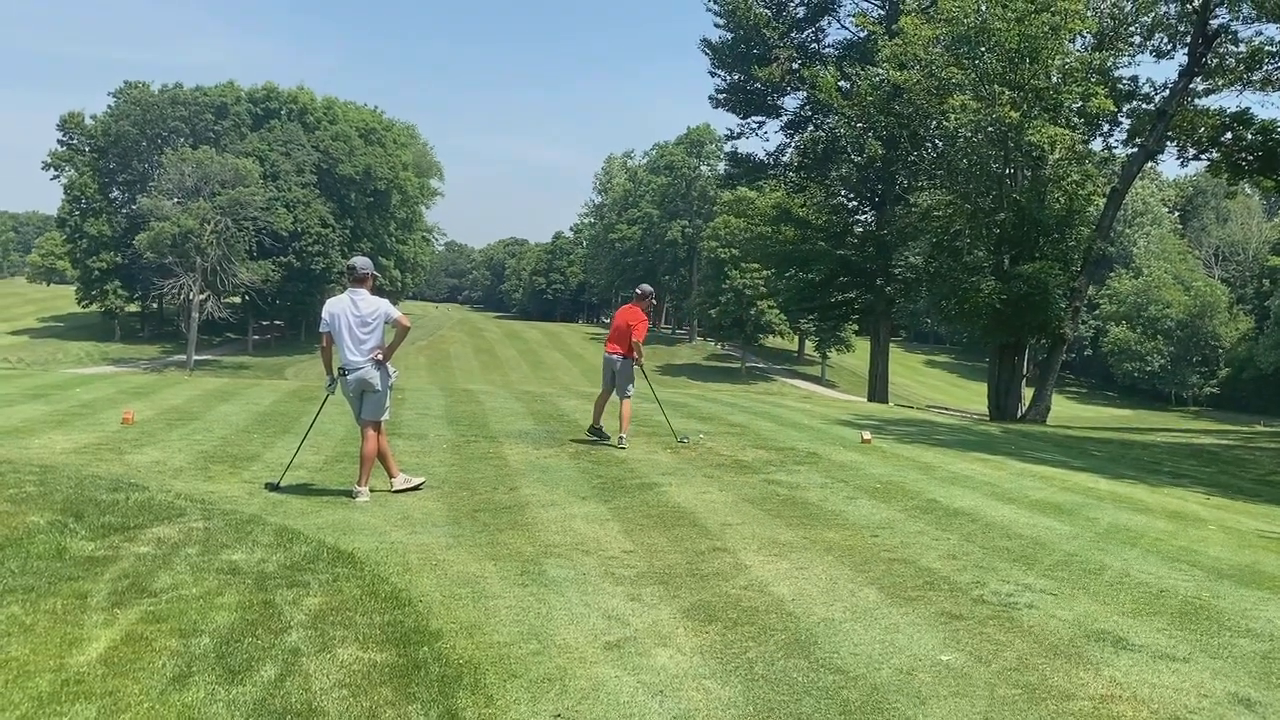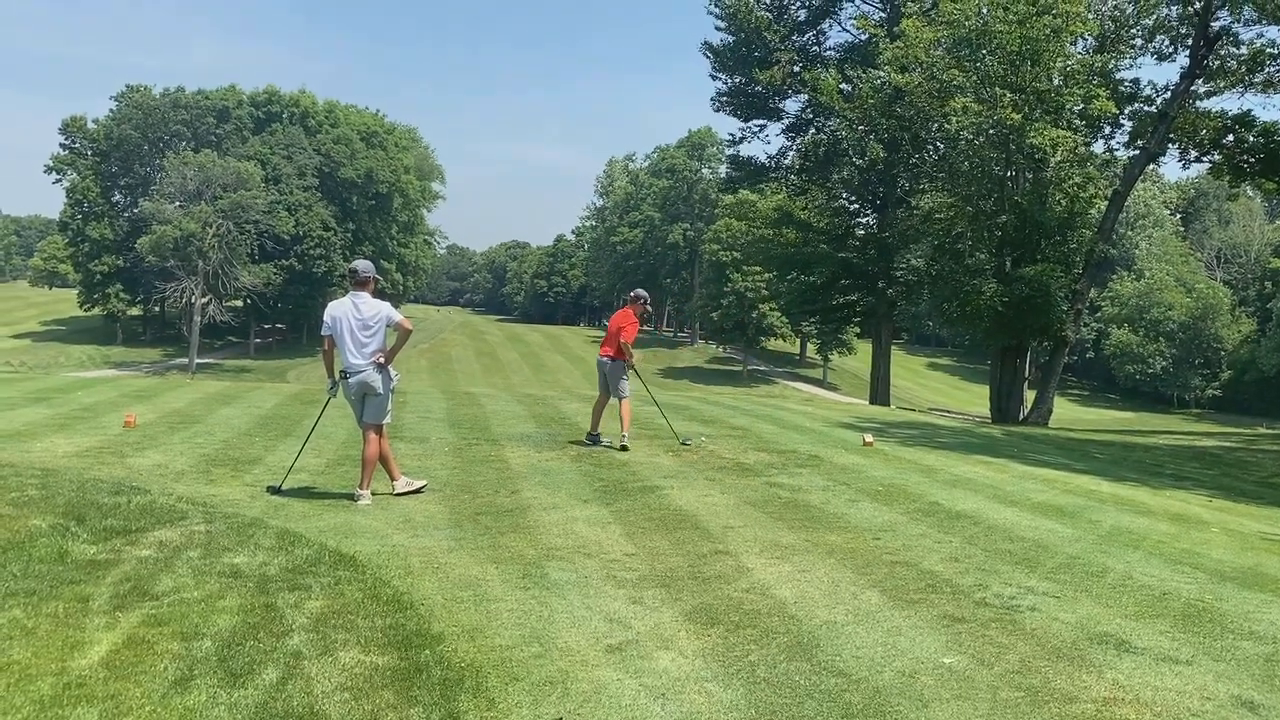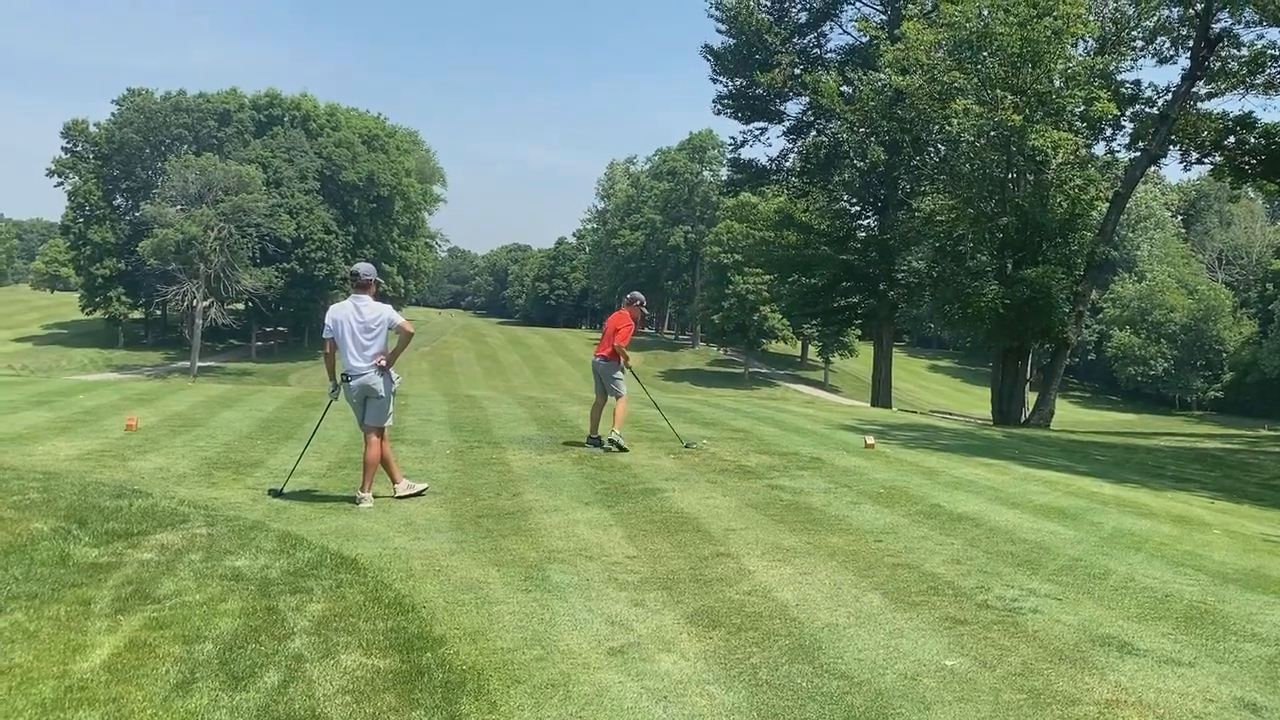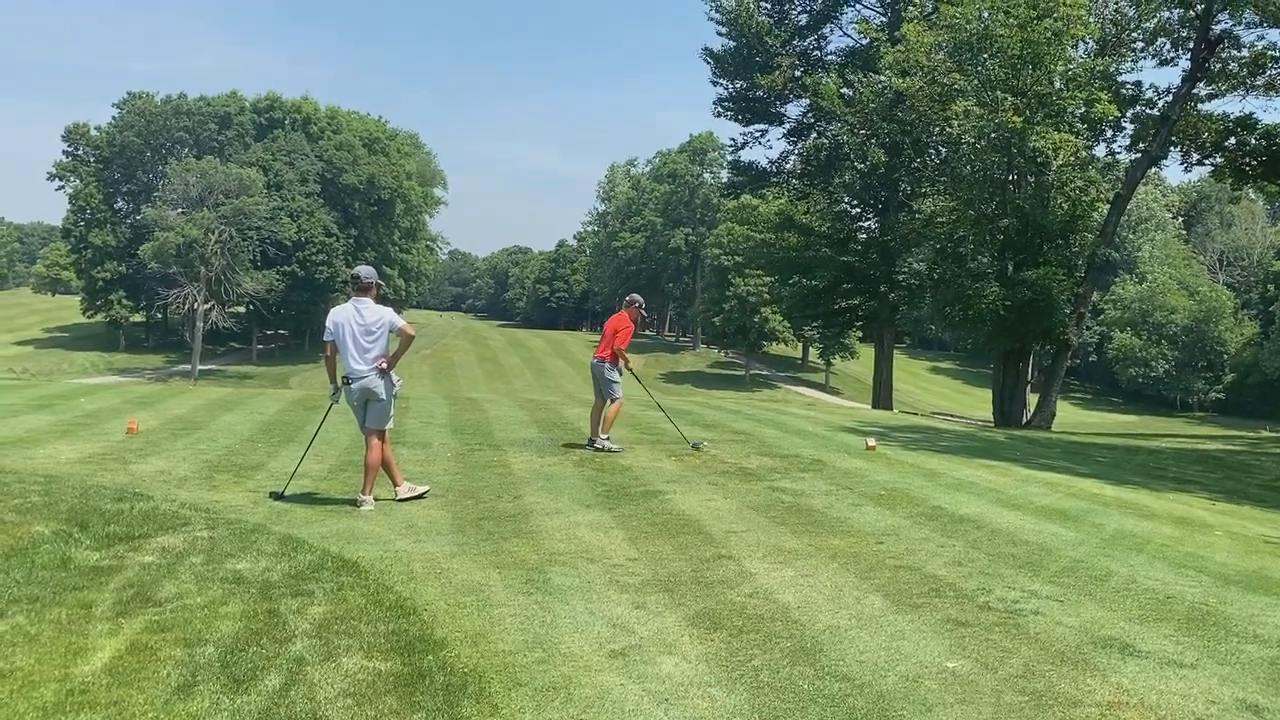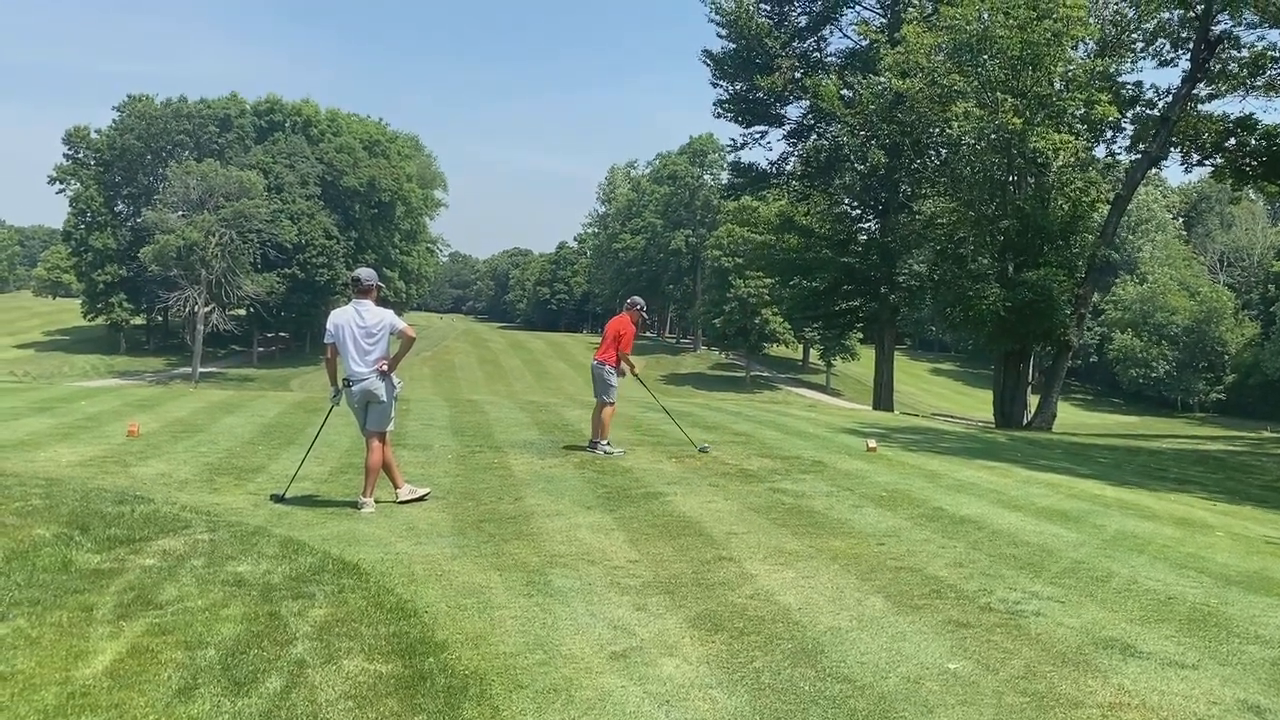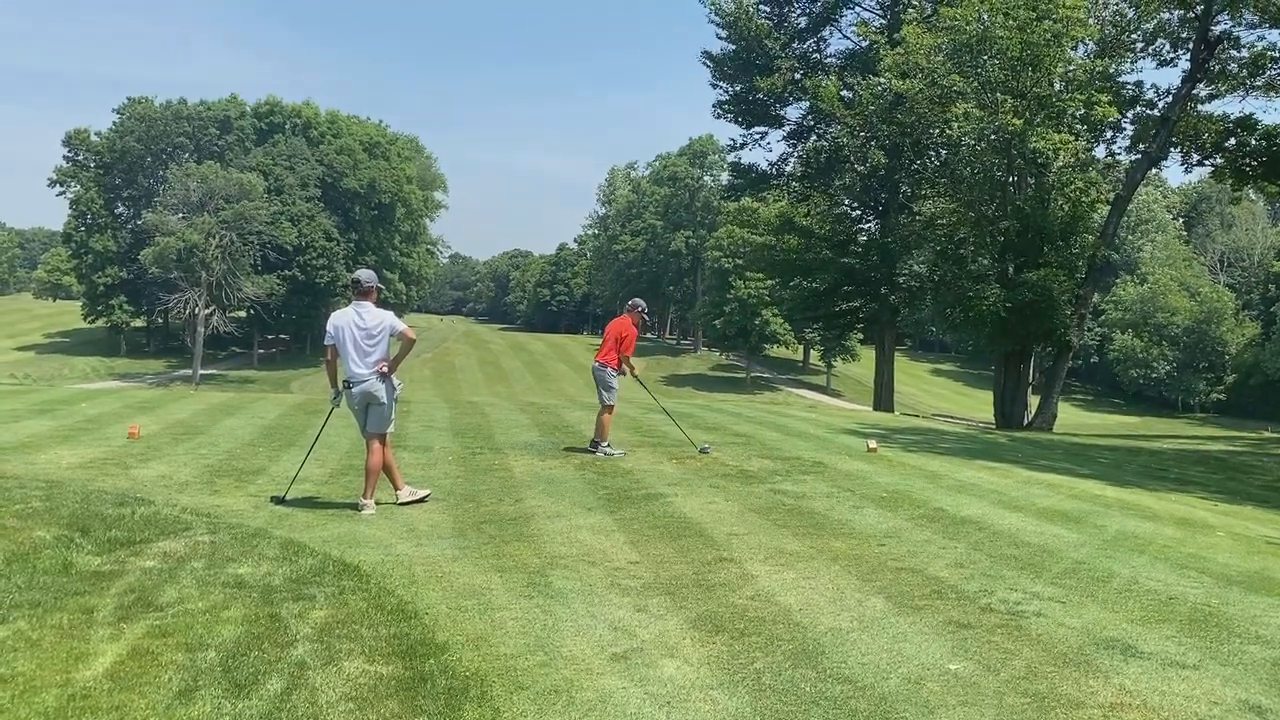
dt=0.2s
person 1, frame 1
left shoulder: (331, 305)
right shoulder: (379, 304)
left elbow: (325, 345)
right elbow: (405, 325)
left wrist: (329, 376)
right wrist: (389, 353)
left hip: (348, 375)
right hip: (375, 371)
left knee: (376, 428)
right knee: (371, 430)
left ankle: (396, 477)
right ankle: (361, 487)
person 1, frame 2
left shoulder: (333, 308)
right shoulder: (380, 307)
left elbow: (327, 348)
right elbow: (407, 327)
left wrist: (331, 379)
right wrist: (391, 355)
left hip: (350, 378)
right hip: (376, 374)
left knee: (377, 431)
right knee: (373, 433)
left ankle: (398, 480)
right ankle: (363, 490)
person 1, frame 3
left shoulder: (335, 311)
right shoulder: (382, 310)
left elbow: (328, 351)
right elbow: (408, 330)
left wrist: (333, 381)
right wrist: (392, 358)
left hip: (351, 381)
right hip: (378, 377)
left knee: (379, 434)
right knee: (374, 436)
left ankle: (399, 483)
right ankle: (365, 493)
person 1, frame 4
left shoulder: (336, 314)
right shoulder: (383, 313)
left elbow: (329, 354)
right elbow: (410, 333)
left wrist: (333, 385)
right wrist: (393, 361)
left hip: (352, 384)
right hip: (379, 380)
left knee: (380, 437)
right knee: (375, 439)
left ankle: (400, 486)
right ankle: (366, 496)
person 1, frame 5
left shoulder: (336, 316)
right shoulder: (384, 315)
left elbow: (330, 356)
right elbow: (410, 335)
left wrist: (334, 387)
right wrist: (394, 363)
left hip: (353, 386)
right hip: (379, 382)
left knee: (380, 439)
right knee: (376, 441)
left ankle: (401, 488)
right ankle: (366, 498)
person 1, frame 6
left shoulder: (336, 318)
right shoulder: (384, 317)
left elbow: (330, 358)
right elbow: (411, 337)
left wrist: (334, 389)
right wrist: (394, 364)
left hip: (353, 388)
right hip: (380, 384)
left knee: (381, 440)
right knee: (376, 442)
left ankle: (402, 490)
right ankle: (367, 500)
person 2, frame 1
left shoulder: (621, 310)
right shoulder: (641, 318)
right elbow: (635, 341)
right wrist: (640, 356)
left hip: (608, 355)
right hip: (623, 359)
left knee: (605, 391)
right knee: (625, 398)
left ankle: (595, 427)
right ankle: (622, 436)
person 2, frame 2
left shoulder: (619, 314)
right shoulder: (633, 320)
right elbow: (623, 342)
left wrist: (626, 358)
right wrist: (631, 357)
left hip: (602, 358)
right hip: (615, 361)
left knee: (603, 397)
right knee: (624, 399)
left ankle: (593, 434)
right ankle: (624, 436)
person 2, frame 3
left shoulder: (615, 316)
right shoulder: (628, 322)
right elbow: (618, 345)
left wrist: (619, 360)
right wrist: (627, 359)
left hip: (598, 359)
right hip: (609, 363)
left knee: (600, 399)
right knee: (622, 397)
left ankle: (593, 437)
right ankle: (616, 433)
person 2, frame 4
left shoulder: (614, 318)
right shoulder: (627, 324)
right elbow: (618, 348)
left wrist: (616, 363)
right wrist: (627, 362)
left hip: (597, 361)
right hip: (606, 364)
left knee: (600, 402)
right knee: (616, 401)
left ankle: (594, 439)
right ankle: (603, 438)
person 2, frame 5
left shoulder: (615, 320)
right shoulder: (629, 327)
right elbow: (622, 353)
left wrist: (618, 366)
right wrist: (633, 367)
left hip: (597, 363)
right hip: (606, 367)
left knee: (600, 405)
right knee: (609, 405)
left ankle: (594, 441)
right ankle: (603, 444)
person 2, frame 6
left shoulder: (615, 322)
right shoulder: (631, 330)
right elbow: (624, 355)
left wrist: (619, 367)
right wrist: (633, 369)
left hip: (598, 365)
right hip: (608, 369)
left knee: (605, 406)
right knee: (608, 407)
left ankle: (596, 441)
right ankle: (604, 446)
